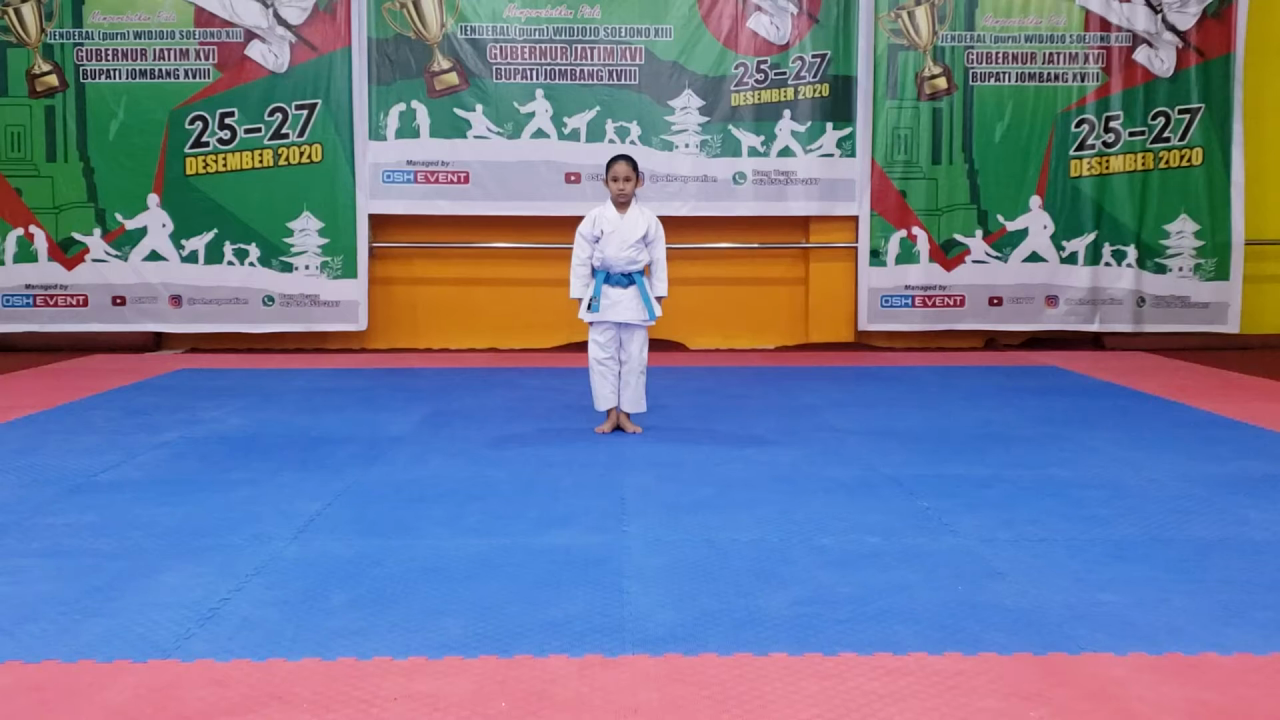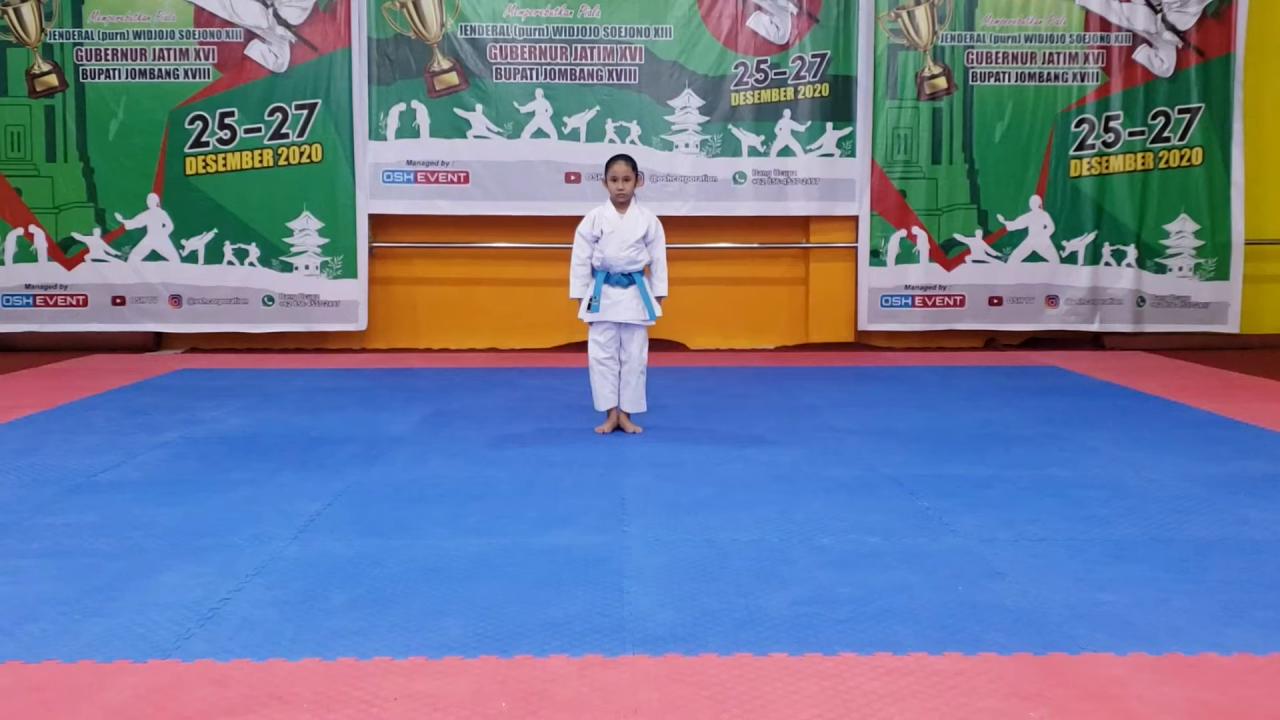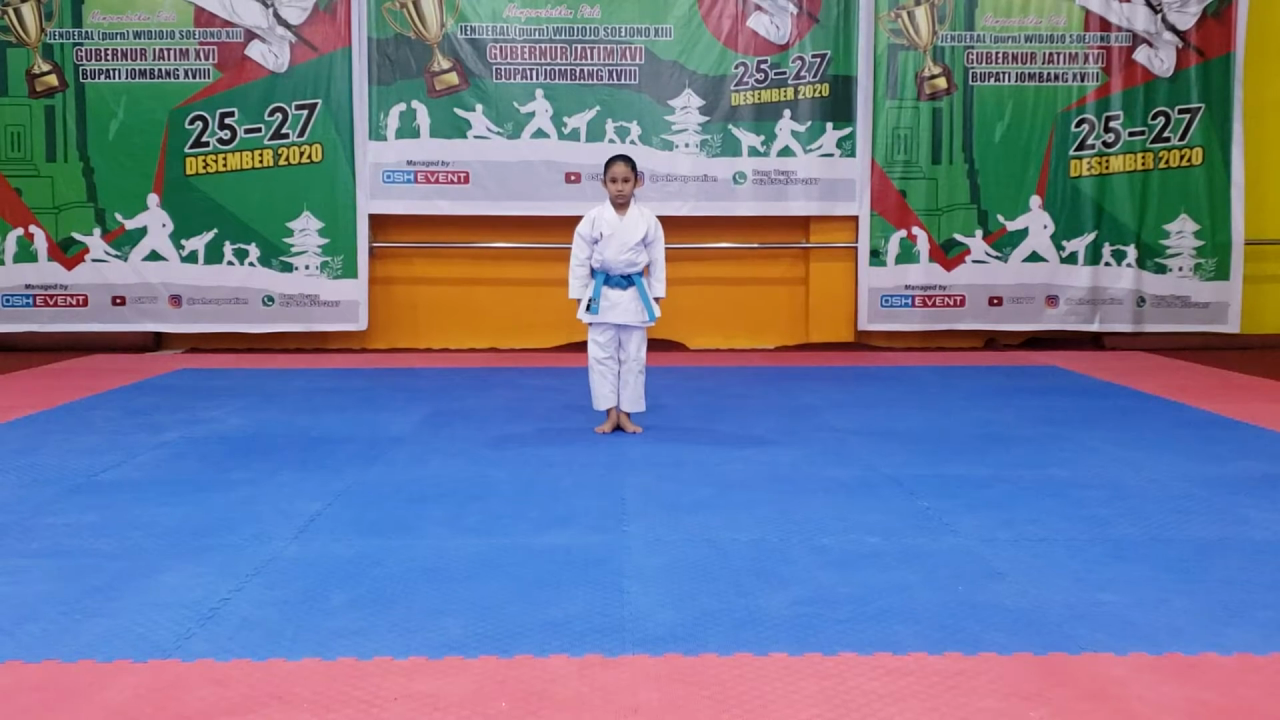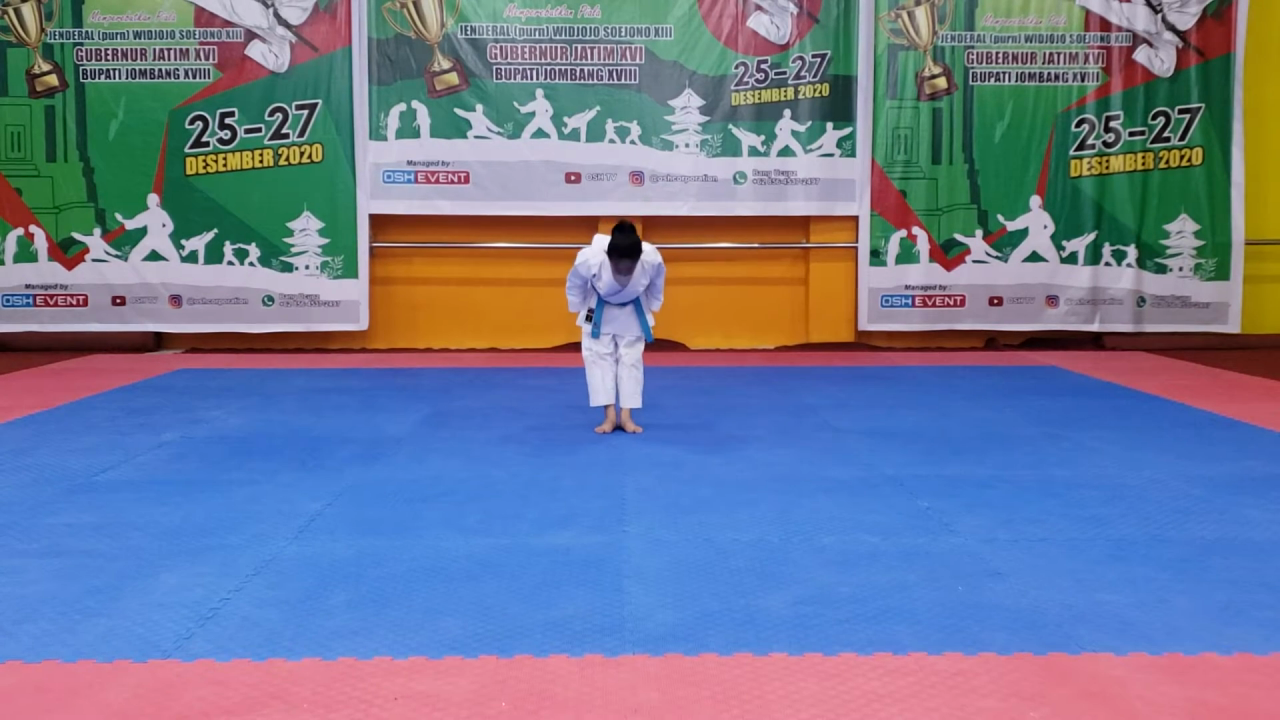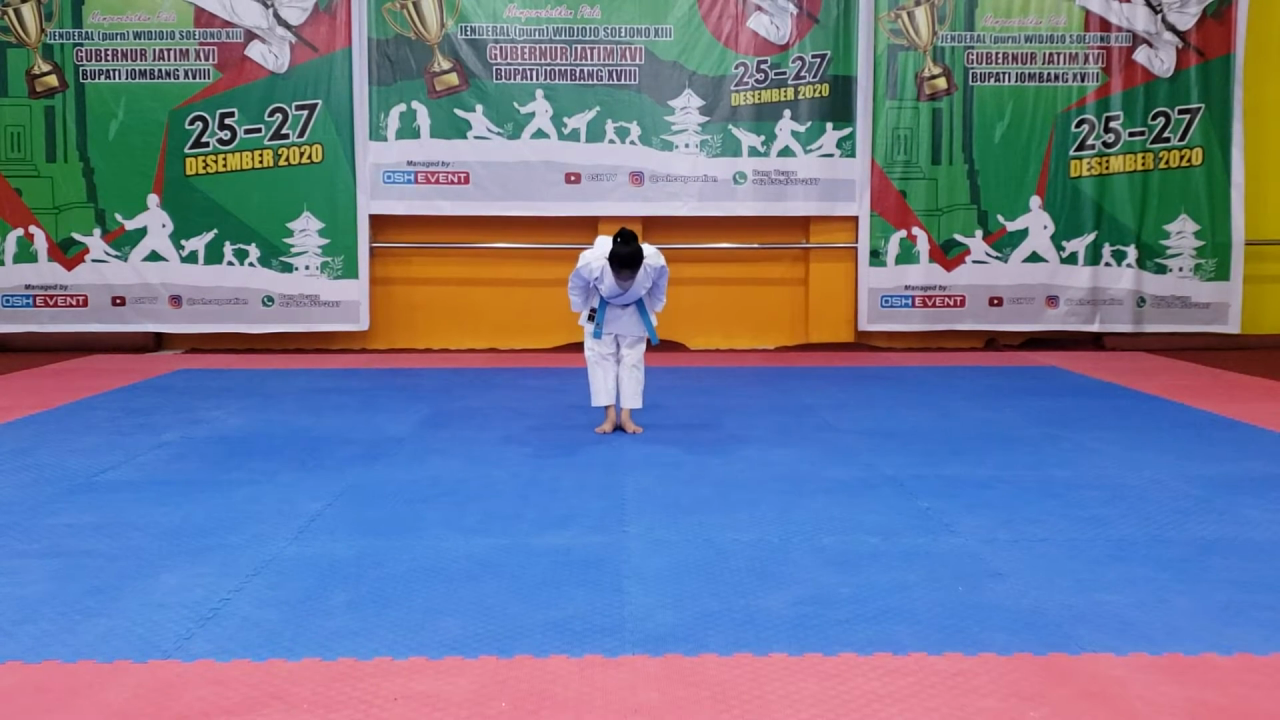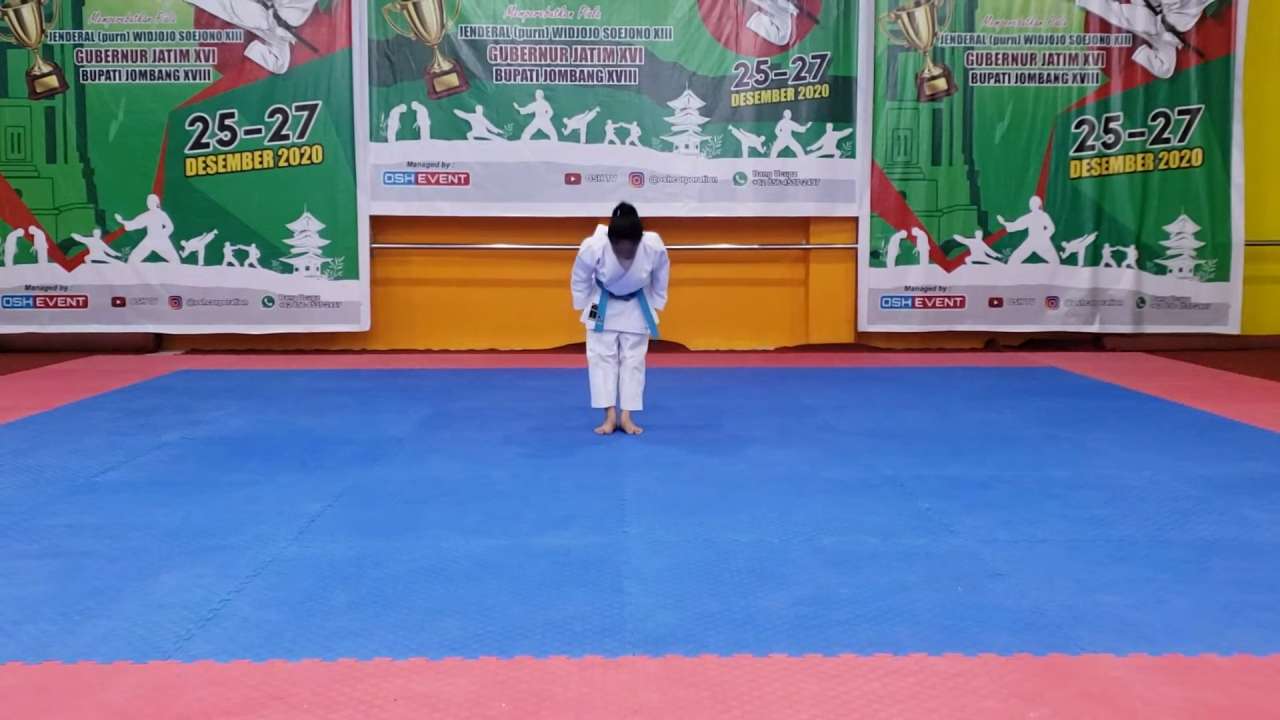
dt=0.5s
person 1, frame 1
left shoulder: (649, 220)
right shoulder: (593, 219)
left elbow: (658, 261)
right elbow: (581, 261)
left wrist: (657, 299)
right wrist: (583, 300)
left hip: (636, 295)
right hip: (603, 294)
left knee: (634, 357)
right knee: (602, 355)
left ankle: (626, 414)
right ankle: (610, 414)
person 1, frame 2
left shoulder: (648, 220)
right shoulder: (593, 219)
left elbow: (658, 261)
right elbow: (581, 261)
left wrist: (657, 299)
right wrist: (582, 300)
left hip: (635, 295)
right hip: (603, 294)
left knee: (634, 357)
right knee: (602, 355)
left ankle: (626, 414)
right ankle: (611, 414)
person 1, frame 3
left shoulder: (648, 220)
right shoulder: (592, 219)
left elbow: (657, 261)
right elbow: (579, 262)
left wrist: (655, 300)
right wrist: (582, 301)
left hip: (635, 295)
right hip: (601, 295)
left knee: (633, 357)
right knee: (601, 356)
left ankle: (626, 414)
right ankle: (610, 414)
person 1, frame 4
left shoulder: (652, 260)
right shoulder: (589, 260)
left elbow: (656, 289)
right elbow: (574, 286)
left wrist: (648, 311)
right wrist: (583, 311)
left hip: (632, 312)
right hip: (599, 310)
left knee: (631, 358)
right knee: (599, 356)
left ankle: (626, 415)
right ankle: (610, 415)
person 1, frame 5
left shoulder: (655, 262)
right shoulder: (591, 263)
left elbow: (659, 287)
right elbow: (576, 285)
left wrist: (651, 311)
right wrist: (586, 310)
left hip: (635, 312)
right hip: (601, 310)
left knee: (632, 359)
right knee: (601, 357)
left ankle: (626, 415)
right ankle: (610, 415)
person 1, frame 6
left shoulder: (654, 247)
right shoulder: (593, 248)
left elbow: (660, 280)
right elbow: (581, 280)
left wrist: (653, 307)
right wrist: (587, 309)
left hip: (636, 306)
right hip: (604, 306)
left knee: (633, 359)
right knee: (601, 356)
left ankle: (626, 415)
right ankle: (609, 415)
